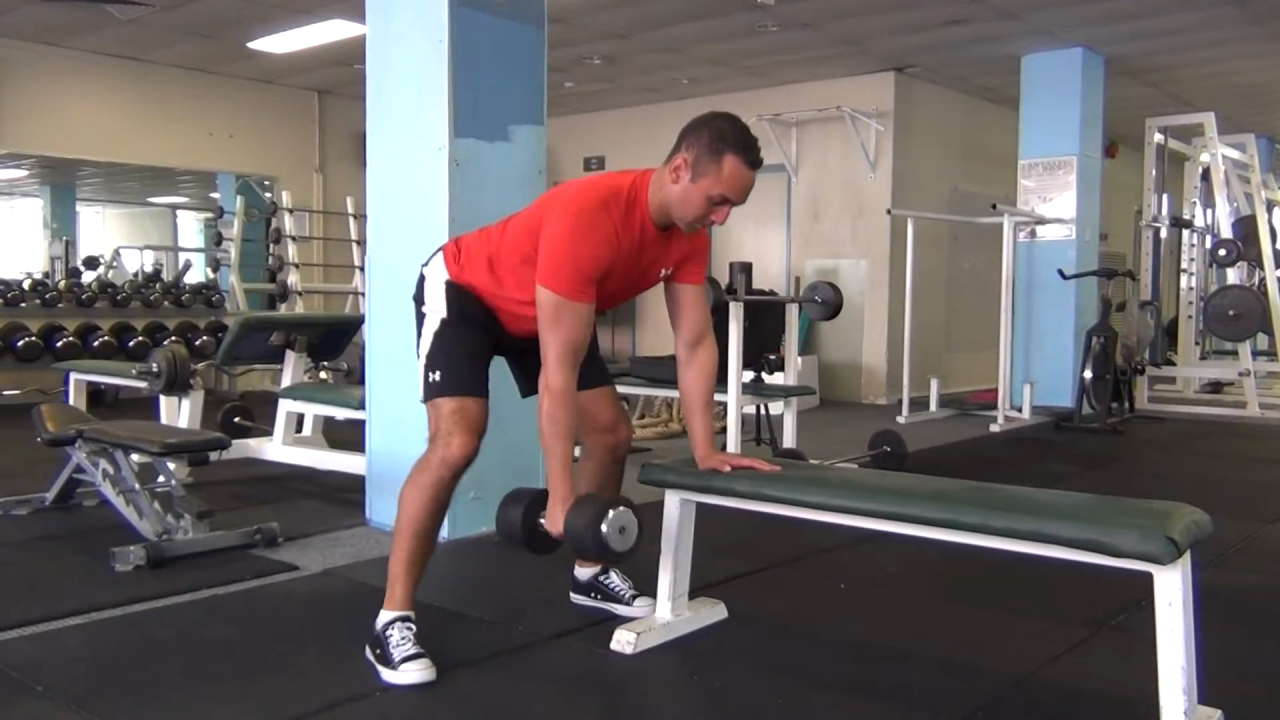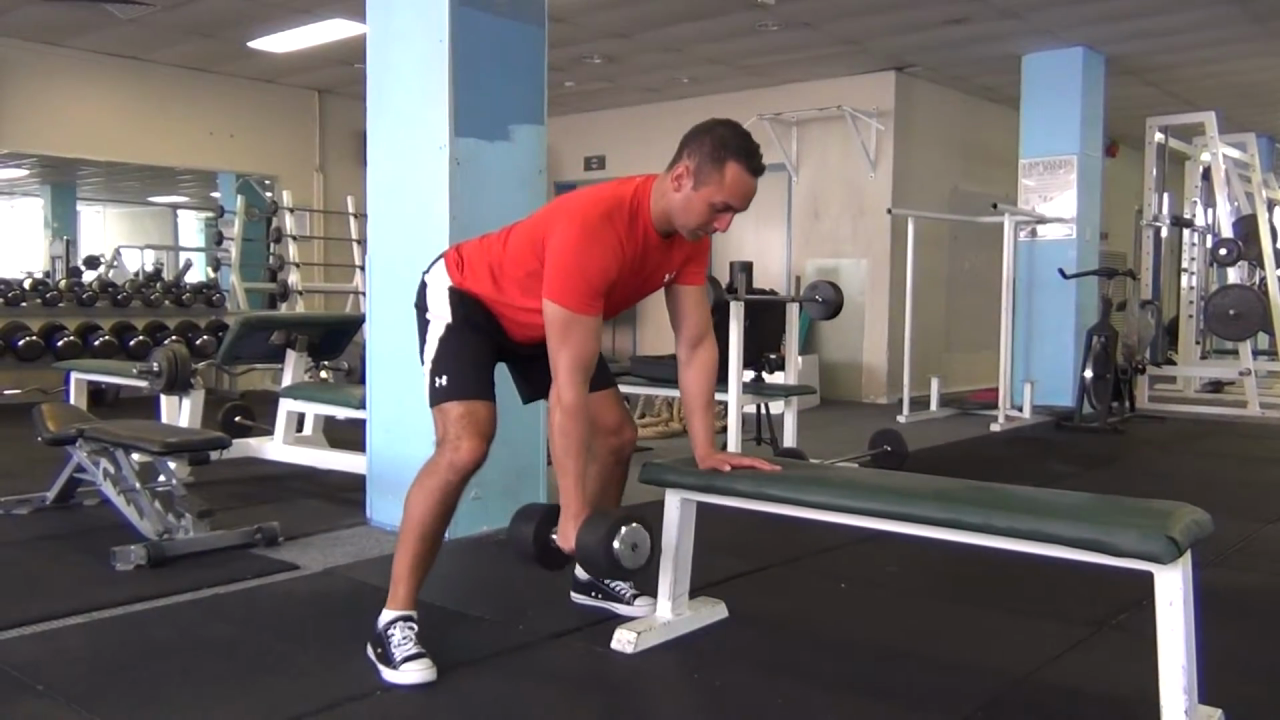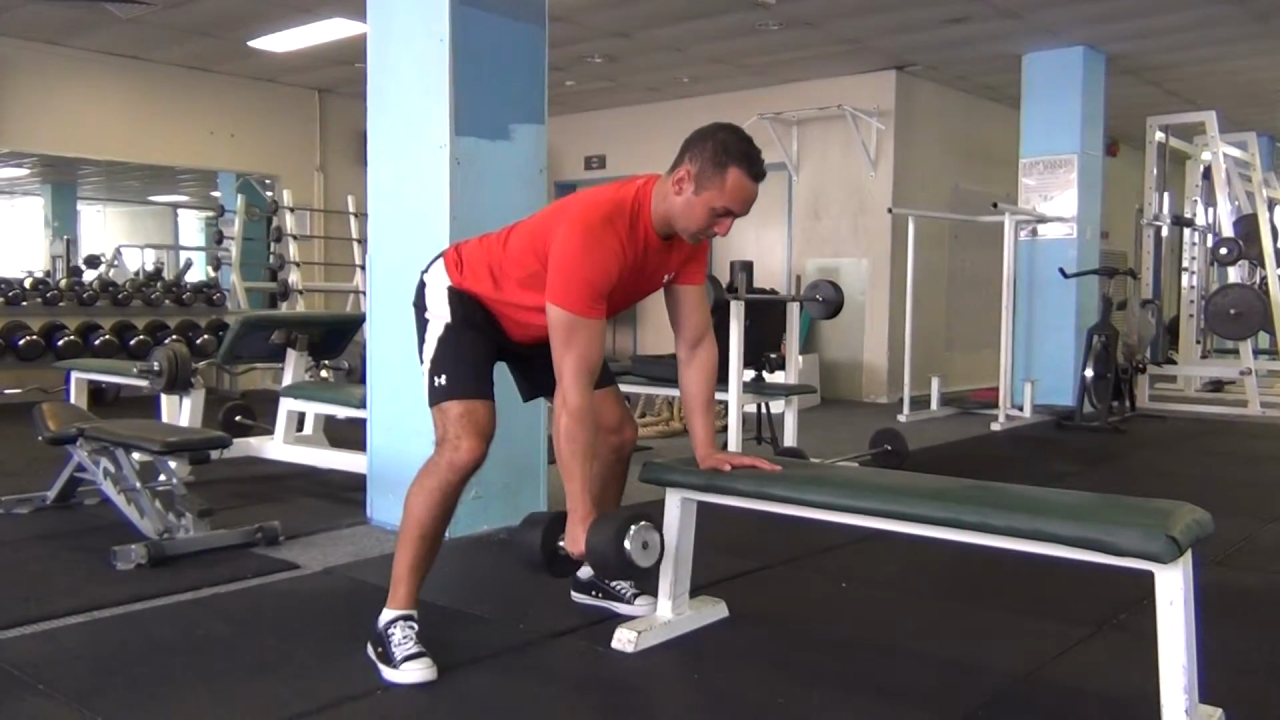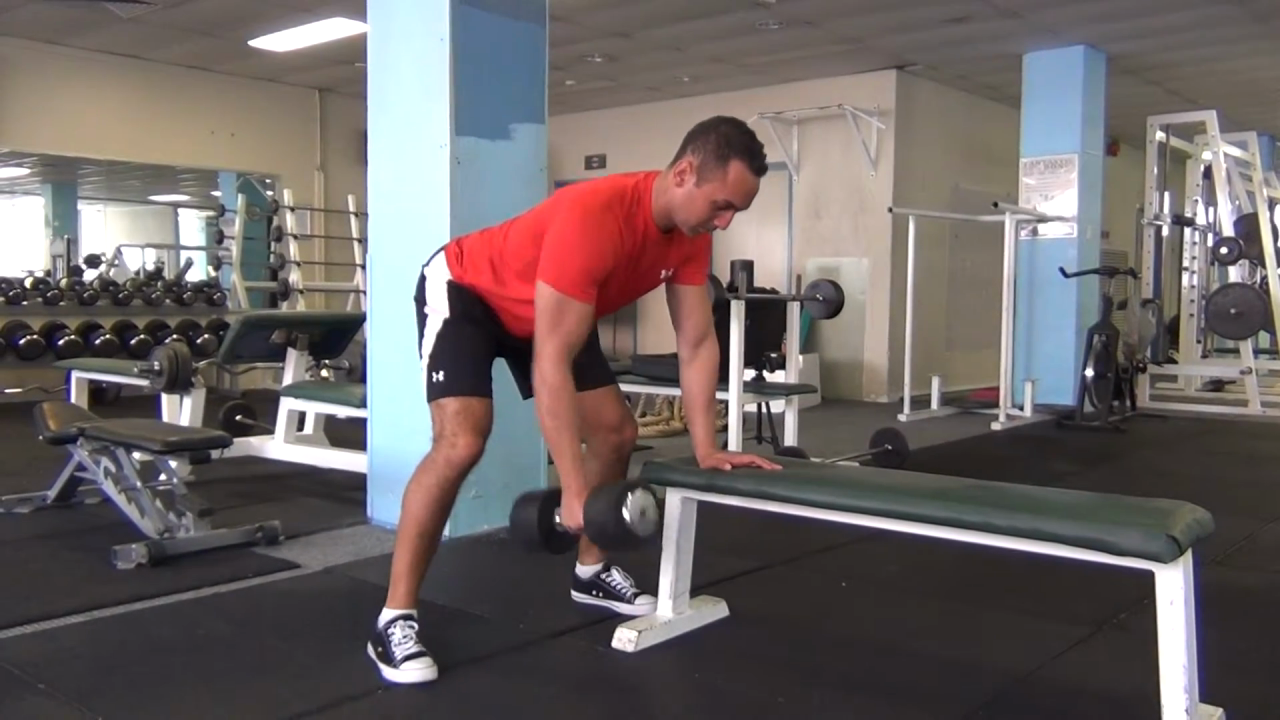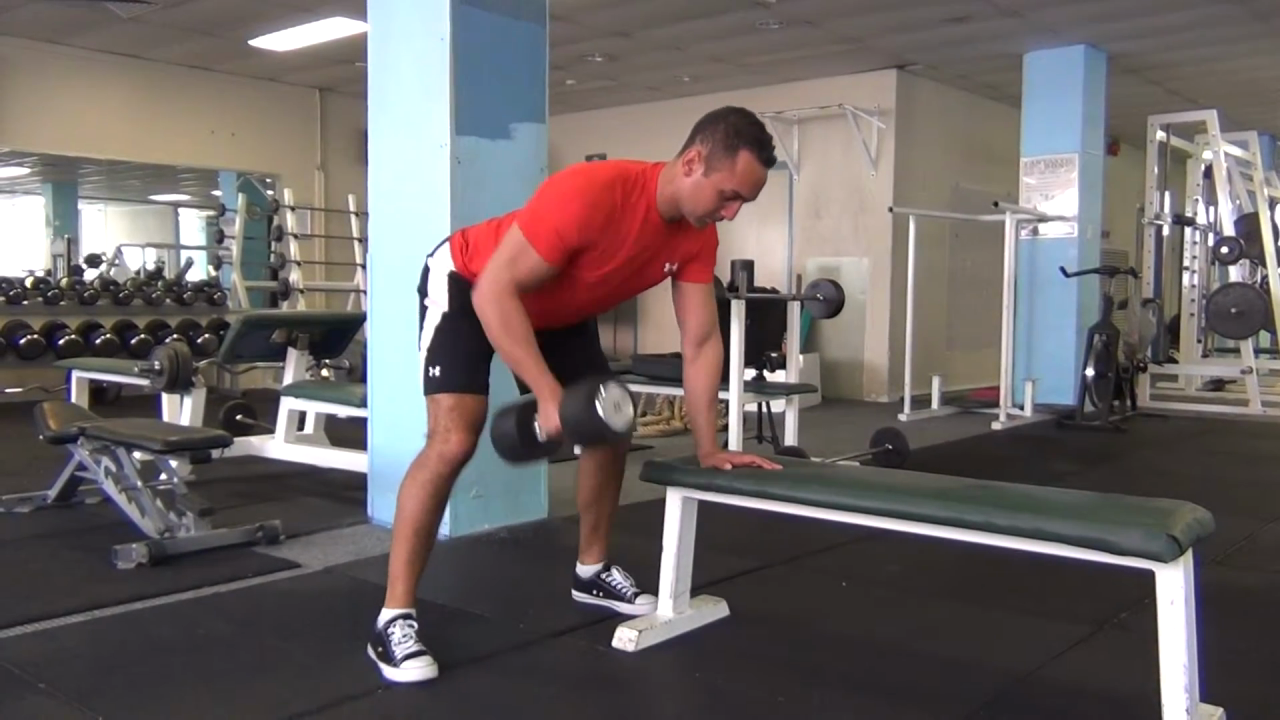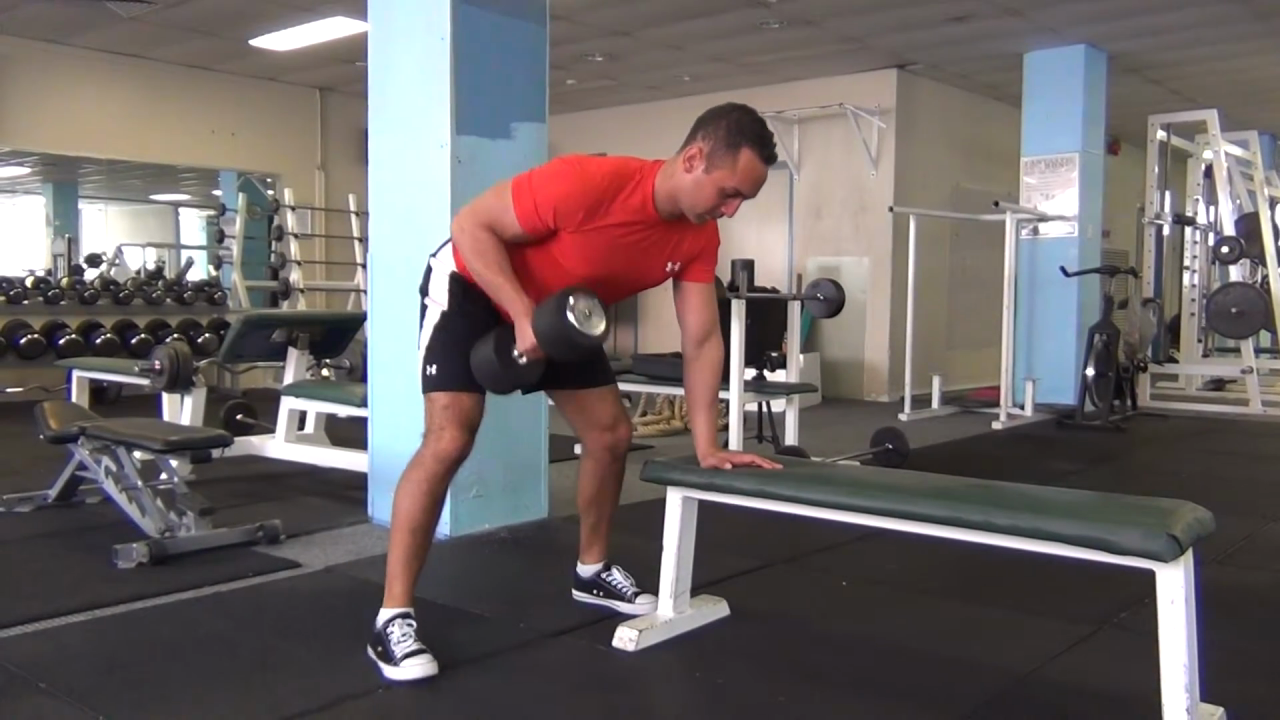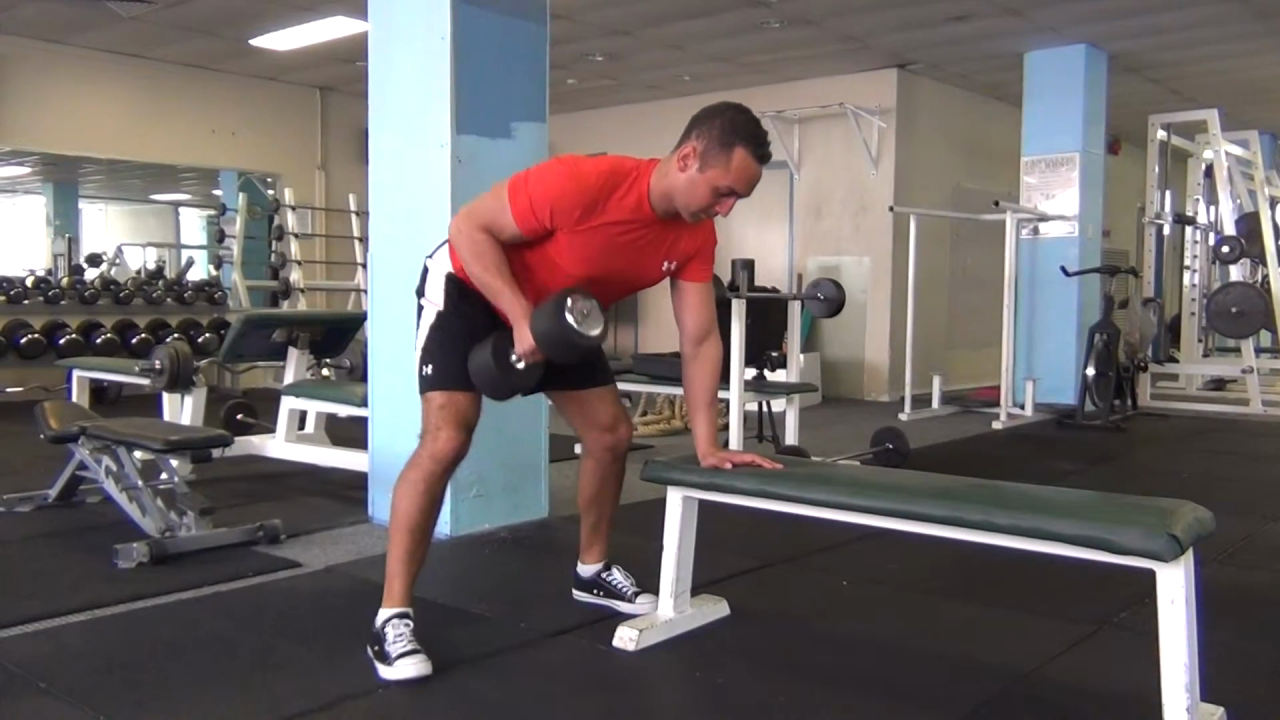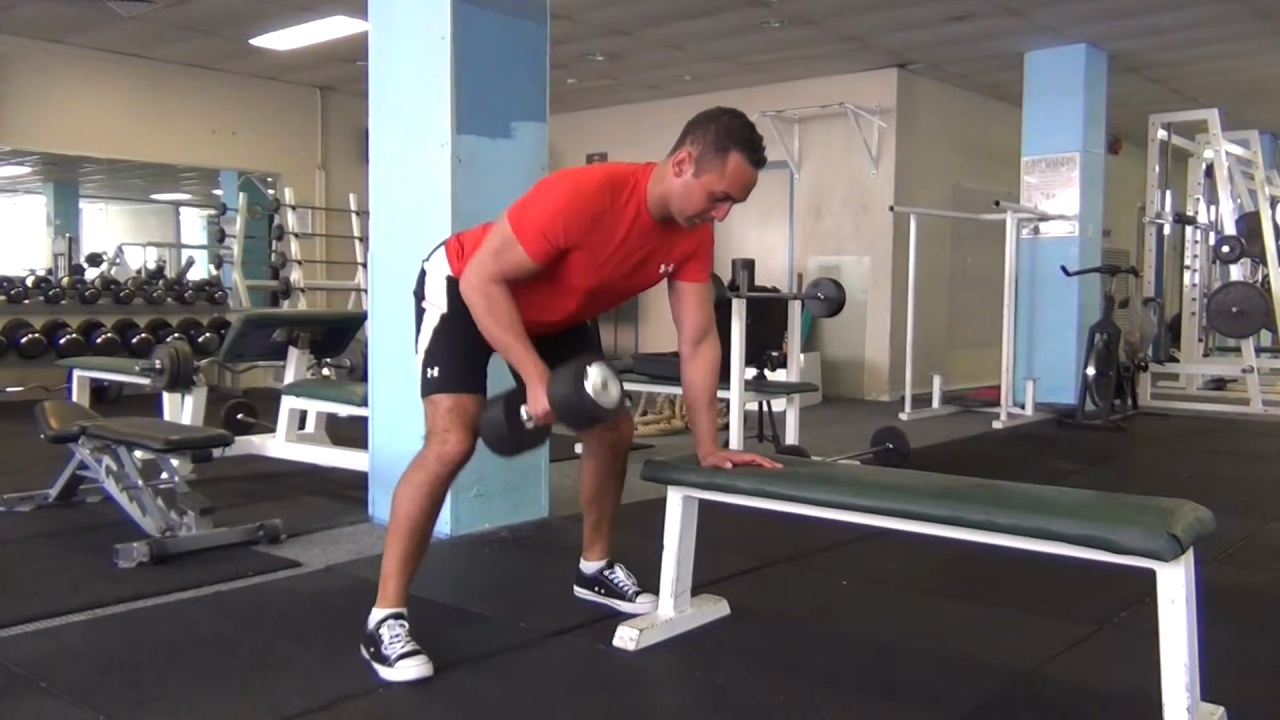
dt=0.2s
person 1, frame 1
left shoulder: (689, 232)
right shoulder: (586, 217)
left elbow: (695, 343)
right elbow: (558, 368)
left wrist: (705, 450)
right wrist: (559, 497)
left hip: (547, 310)
right hip: (462, 290)
left knee: (612, 434)
right knee: (456, 443)
left ankle: (590, 575)
right ankle: (393, 619)
person 1, frame 2
left shoulder: (689, 233)
right shoulder: (591, 228)
left elbow: (696, 343)
right elbow: (570, 384)
left wrist: (706, 449)
right wrist: (571, 512)
left hip: (541, 316)
right hip: (463, 296)
left knee: (616, 436)
right knee: (465, 446)
left ankle: (590, 575)
right ankle: (395, 619)
person 1, frame 3
left shoulder: (688, 235)
right shoulder: (594, 231)
left elbow: (695, 343)
right elbow: (573, 389)
left wrist: (706, 448)
right wrist: (578, 517)
left hip: (542, 318)
right hip: (462, 296)
left knee: (618, 434)
right knee: (465, 446)
left ankle: (591, 575)
right ankle: (395, 618)
person 1, frame 4
left shoulder: (690, 238)
right shoulder: (593, 215)
left elbow: (696, 343)
right elbow: (553, 365)
left wrist: (706, 449)
right wrist: (572, 486)
left hip: (550, 308)
right hip: (465, 292)
left knee: (617, 434)
right knee: (461, 444)
left ankle: (591, 571)
right ankle: (395, 617)
person 1, frame 5
left shoulder: (698, 235)
right shoulder: (593, 193)
left elbow: (701, 340)
right elbow: (493, 292)
left wrist: (707, 447)
right wrist: (547, 397)
left hip: (556, 310)
right hip: (466, 286)
right knee: (453, 441)
left ankle: (591, 571)
right ankle: (395, 617)
person 1, frame 6
left shoulder: (701, 235)
right shoulder: (588, 182)
left elbow: (703, 339)
right elbow: (470, 222)
left wrist: (707, 447)
right wrist: (522, 314)
right hip: (471, 287)
left knee: (611, 433)
right knee: (448, 441)
left ankle: (592, 571)
right ankle: (394, 617)
person 1, frame 7
left shoulder: (695, 233)
right shoulder: (582, 182)
left elbow: (700, 338)
right elbow: (467, 226)
left wrist: (707, 446)
right wrist: (521, 315)
right hip: (467, 284)
left knee: (611, 434)
right knee: (445, 440)
left ankle: (592, 571)
right ankle: (392, 615)
person 1, frame 8
left shoulder: (693, 232)
right shoulder: (581, 196)
left elbow: (698, 339)
right elbow: (482, 279)
left wrist: (707, 445)
right wrist: (536, 380)
left hip: (553, 313)
right hip: (464, 289)
left knee: (613, 430)
right knee: (452, 442)
left ankle: (595, 568)
right ankle: (386, 617)
